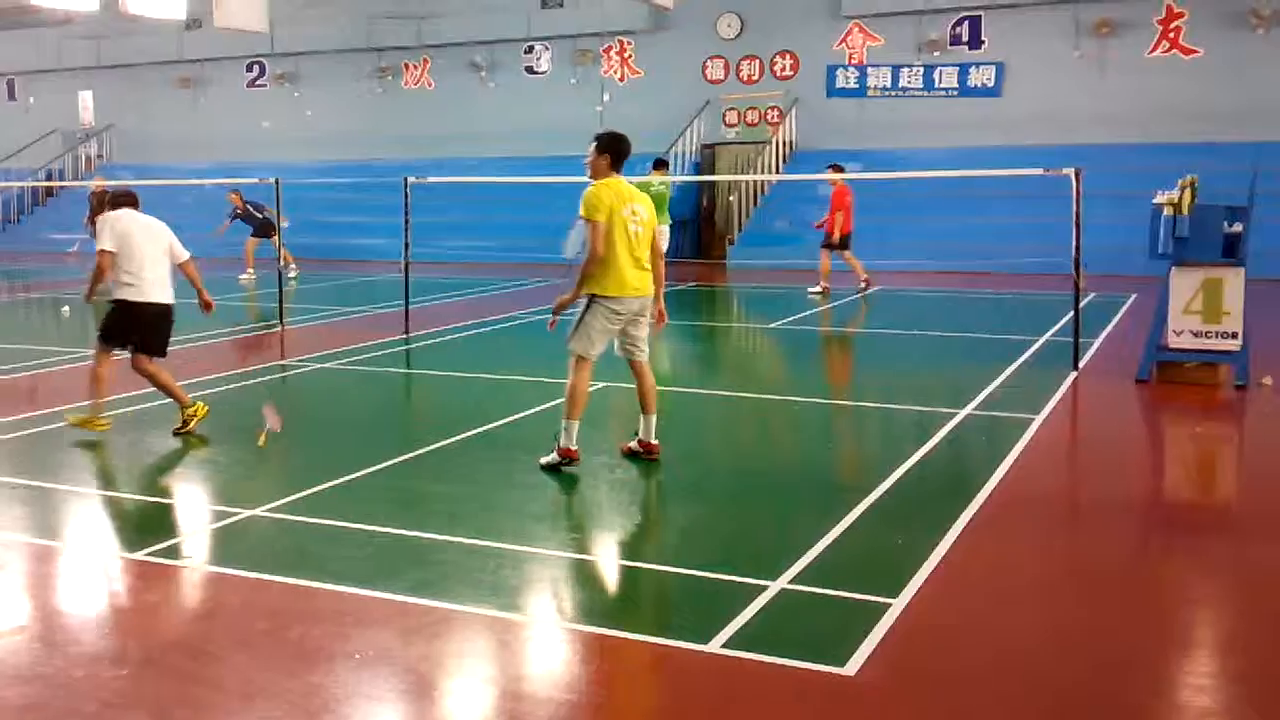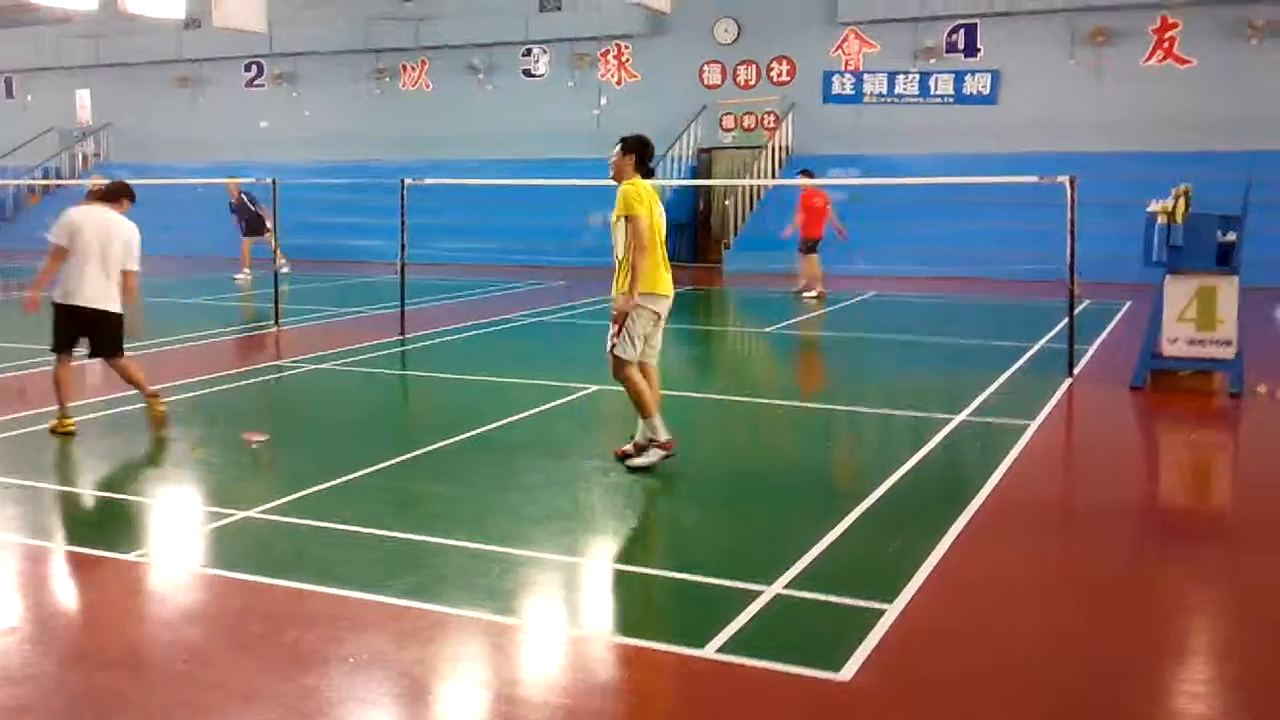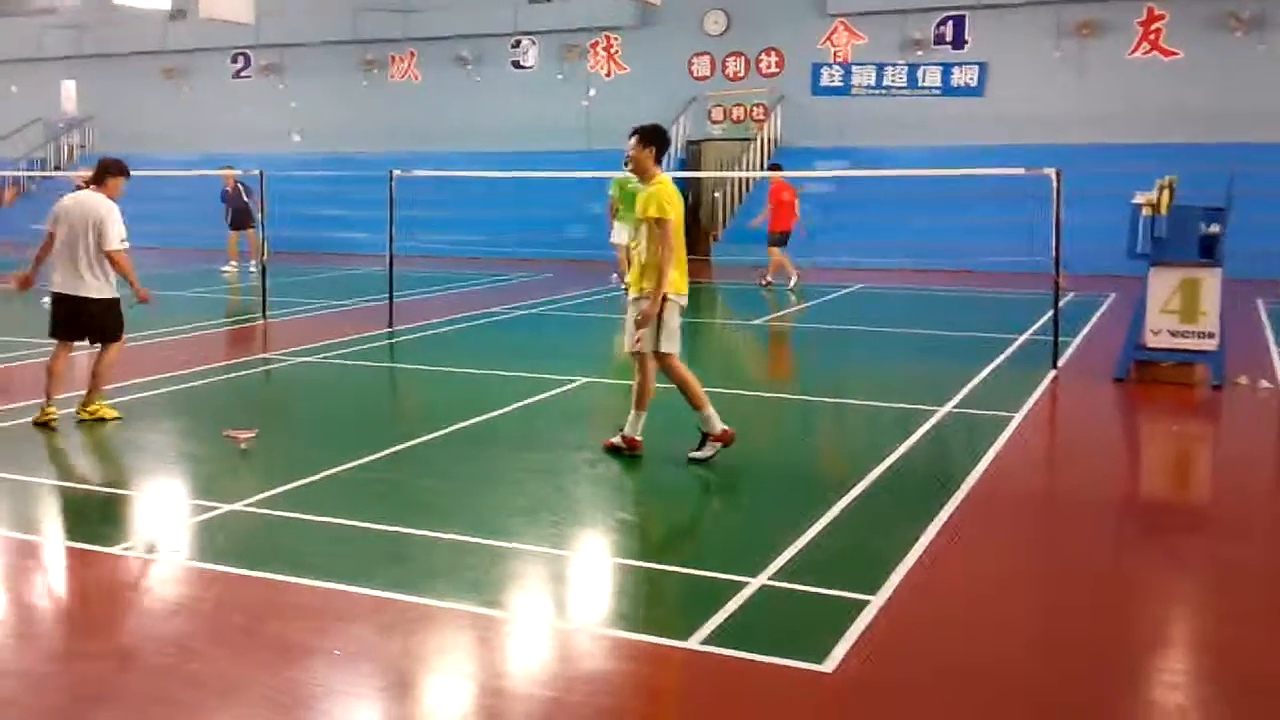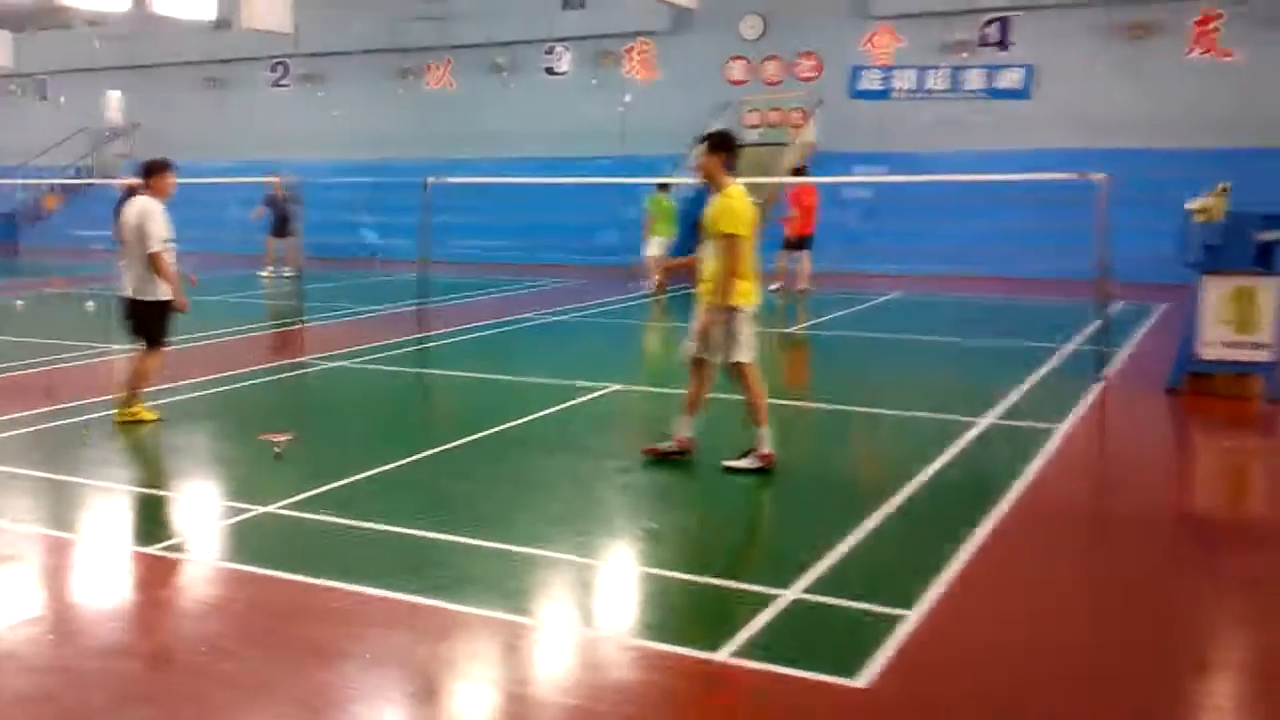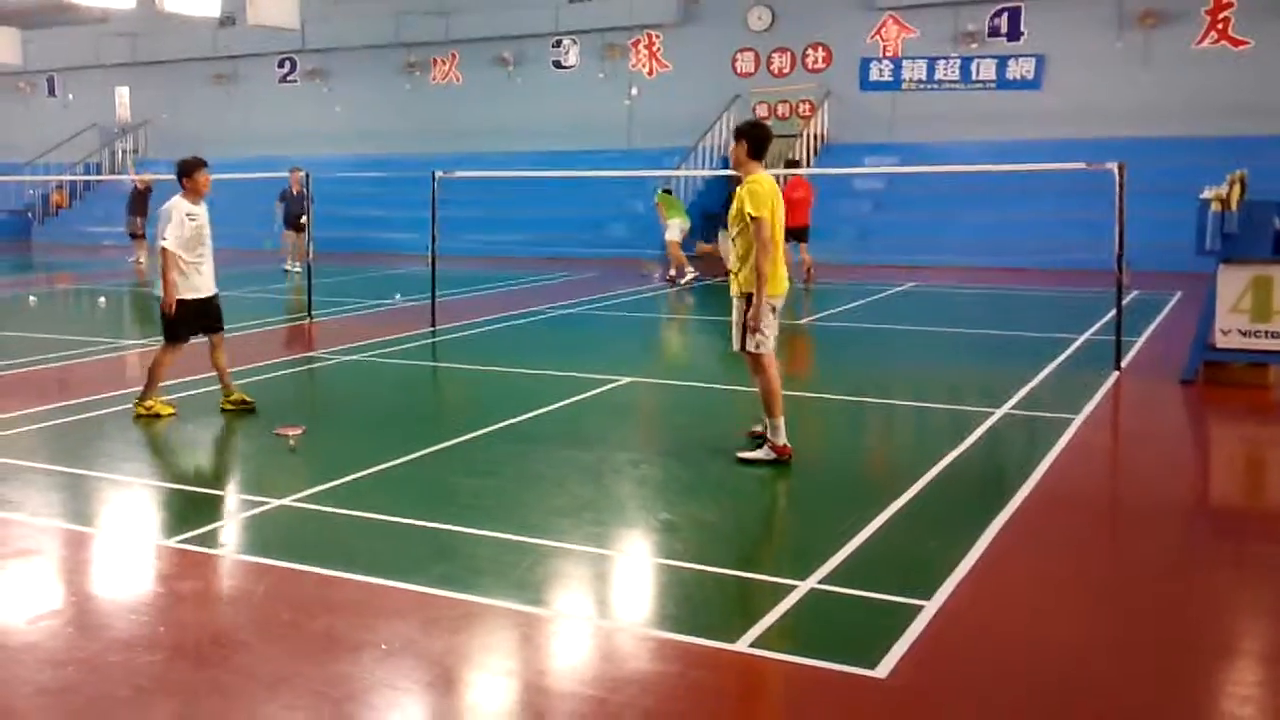
dt=0.3s
person 1, frame 1
left shoulder: (597, 193)
right shoulder: (643, 199)
left elbow: (596, 252)
right elbow: (657, 255)
left wrist: (573, 294)
right wrist: (659, 299)
left hip: (608, 293)
right hip: (641, 293)
left knee: (580, 365)
right knee: (640, 364)
left ankle: (567, 447)
right ankle: (648, 440)
person 1, frame 2
left shoulder: (631, 192)
right shoulder: (646, 194)
left elbow: (641, 245)
left wrist: (630, 297)
left hip: (644, 293)
right hip: (659, 291)
left knee: (623, 368)
right knee: (644, 367)
left ankle: (659, 439)
right ankle: (646, 440)
person 1, frame 3
left shoulder: (660, 191)
right shoulder: (651, 190)
left elbow: (668, 250)
left wrist: (654, 300)
right wrist: (638, 294)
left hip: (660, 291)
right hip: (644, 289)
left knee: (668, 363)
right knee: (642, 361)
left ankle: (716, 430)
right ankle: (631, 436)
person 1, frame 4
left shoulder: (733, 203)
right shoulder: (719, 198)
left elbow: (732, 265)
left wrist: (714, 314)
left hip: (731, 300)
right hip: (712, 298)
left knee: (743, 370)
right knee: (698, 365)
left ankle: (763, 451)
right ankle: (681, 438)
person 1, frame 5
left shoulder: (752, 188)
right shoulder: (763, 185)
left elbow: (764, 246)
left wrist: (758, 302)
right wrist: (723, 248)
left hip: (756, 288)
right hip: (753, 286)
left knee: (760, 360)
right knee: (760, 355)
left ankle: (778, 444)
right ankle: (773, 426)
person 2, frame 1
left shoulder: (109, 219)
right shoulder: (159, 225)
left elbow: (104, 264)
right elbow: (185, 261)
left wrist: (91, 291)
right wrist: (202, 292)
left hip: (133, 299)
right hip: (162, 302)
left knee: (103, 351)
right knee: (143, 362)
left ankle: (96, 414)
right ankle: (189, 406)
person 2, frame 2
left shoulder: (74, 215)
right shoulder: (128, 229)
left elbow: (56, 257)
right elbow: (129, 277)
left wrist: (36, 289)
right wrist: (128, 314)
left hip: (70, 301)
right hip: (108, 305)
left knee: (63, 358)
right knee: (116, 360)
left ankle: (65, 419)
right ankle: (152, 398)
person 2, frame 3
left shoulder: (65, 202)
right shoulder: (108, 209)
left elbow: (48, 243)
right elbow: (115, 255)
left wrist: (33, 271)
right wrist: (137, 287)
left hip: (64, 289)
right hip: (99, 292)
left knee: (62, 347)
right knee: (112, 345)
left ankle: (48, 408)
right ankle: (90, 405)
person 2, frame 4
left shoulder: (133, 205)
right shoulder: (153, 210)
right elbow: (156, 256)
left wrist: (172, 275)
right wrist: (176, 292)
left hip: (141, 291)
right hip: (152, 293)
left knee: (151, 346)
right knee: (153, 349)
left ankle: (129, 395)
right ankle: (129, 407)
person 2, frame 5
left shoulder: (200, 208)
right shoulder: (174, 210)
right elbow: (166, 253)
right wrist: (169, 291)
left hip: (204, 291)
right hip: (181, 294)
left knee: (217, 341)
right knee: (173, 346)
left ankle: (229, 395)
right ankle: (146, 400)
